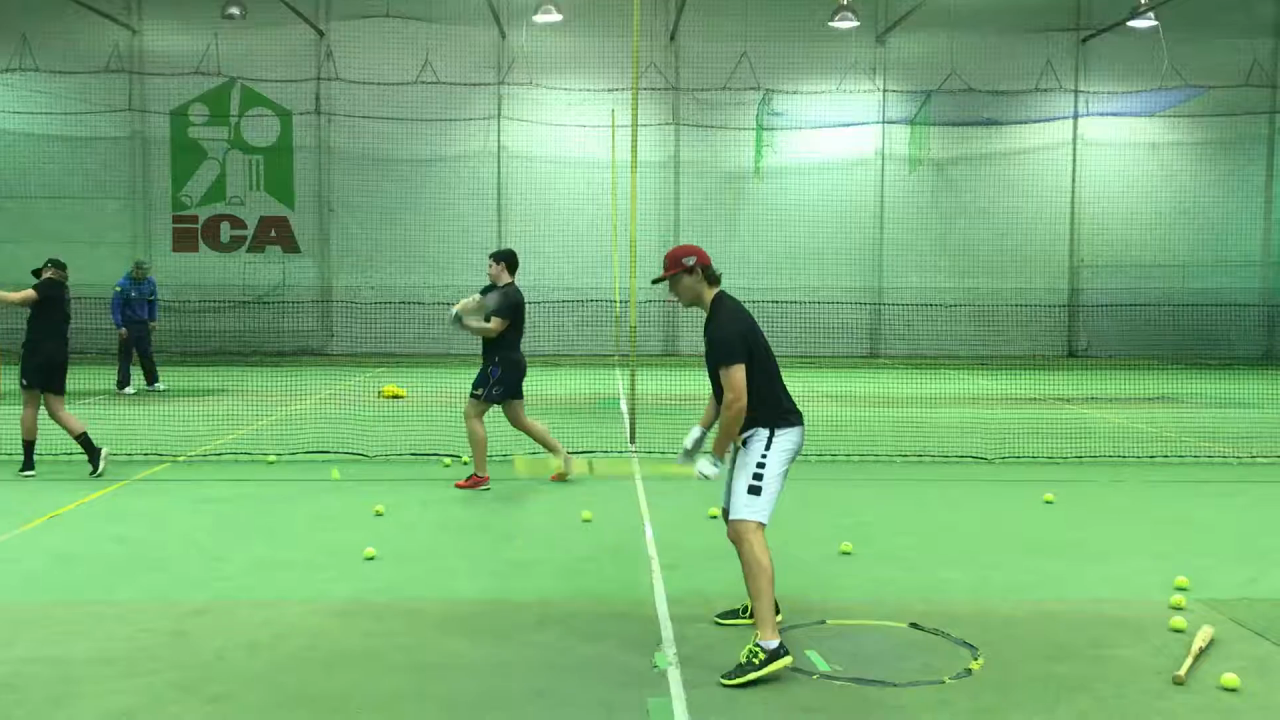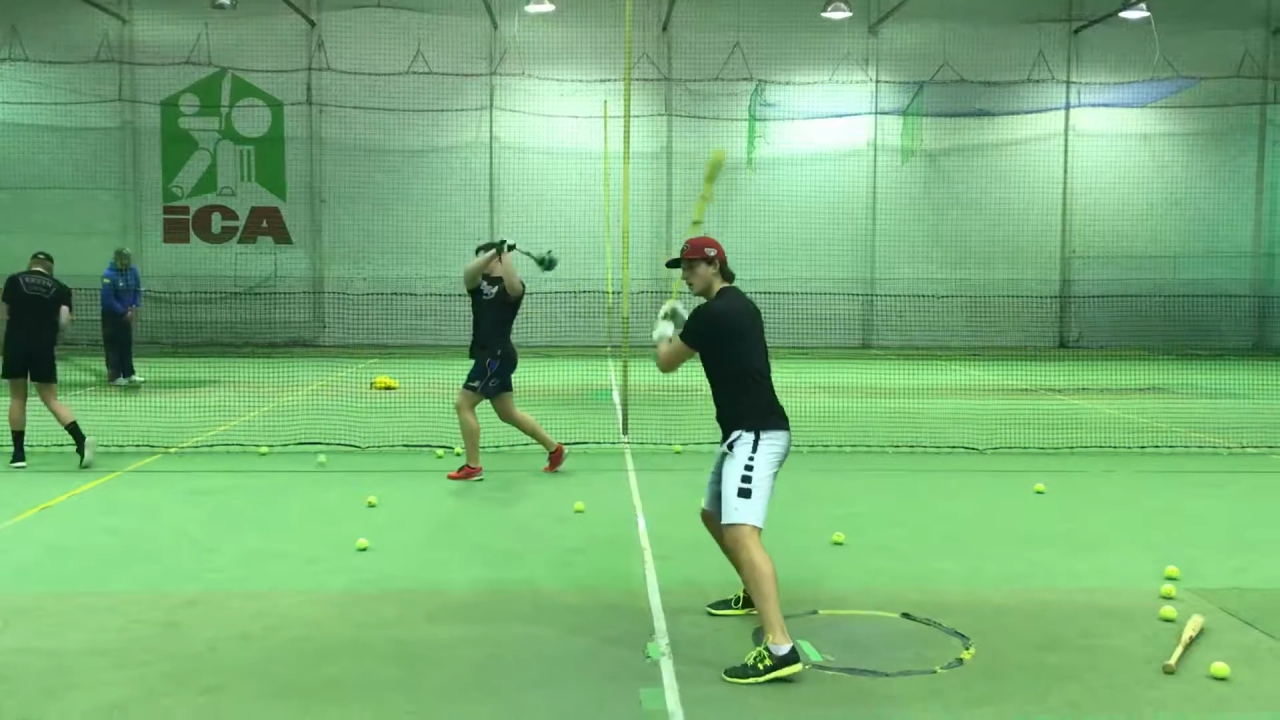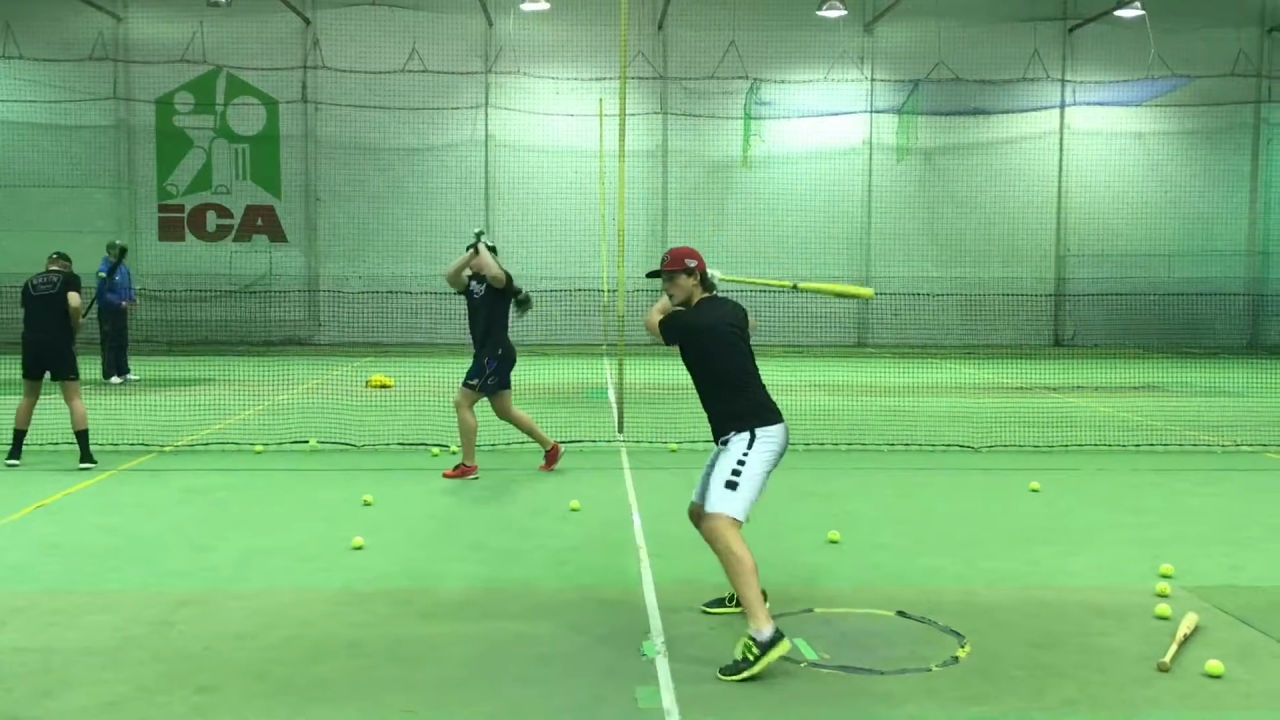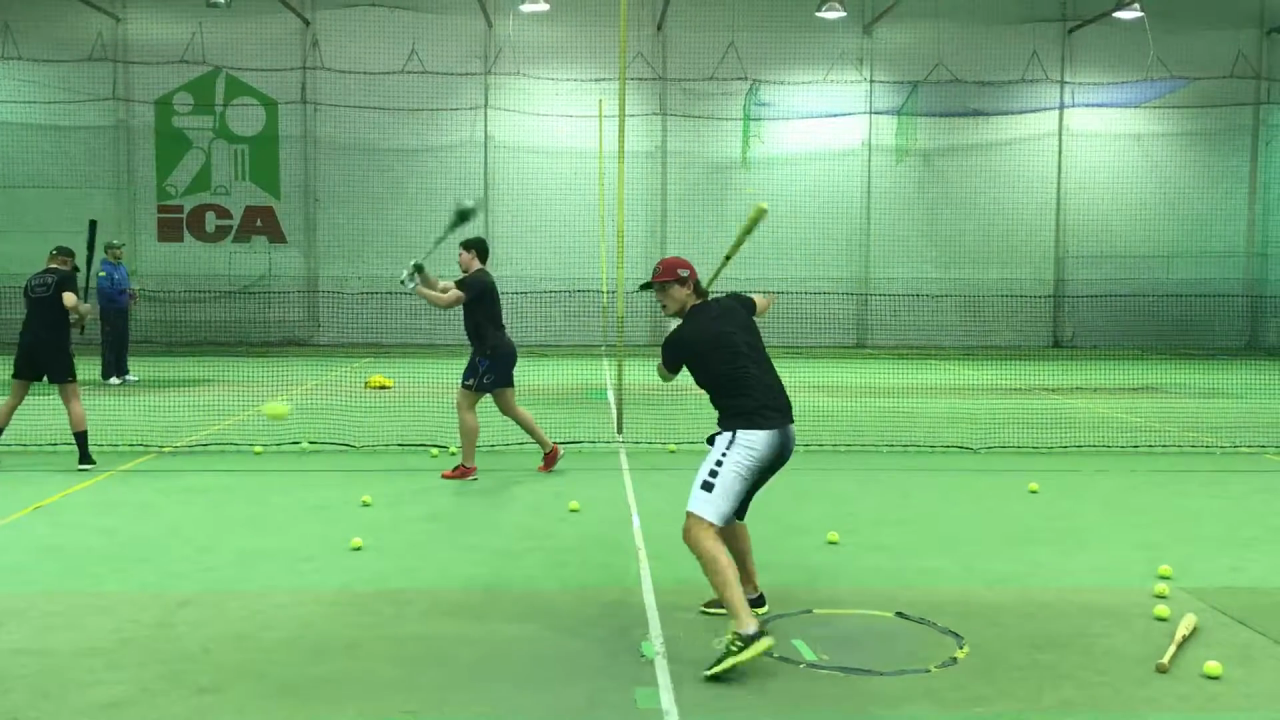
dt=0.4s
person 1, frame 1
left shoulder: (724, 325)
right shoulder: (723, 312)
left elbow: (737, 400)
left wrist: (716, 456)
right wrist: (700, 431)
left hip: (772, 432)
right hip: (763, 430)
left knee: (745, 529)
right knee: (734, 516)
left ankle: (769, 644)
right ankle: (763, 603)
person 1, frame 2
left shoulder: (712, 313)
right shoulder: (739, 305)
left elbow: (665, 360)
left wrist: (663, 334)
right wrist: (682, 325)
left hip: (756, 436)
right hip: (749, 432)
left knee: (740, 534)
right knee: (713, 516)
left ankle: (779, 649)
right ankle: (754, 595)
person 1, frame 3
left shoulder: (689, 323)
right shoulder: (730, 309)
left elbow: (652, 321)
left wrist: (671, 301)
right wrist: (683, 298)
left hip: (752, 435)
right hip: (744, 433)
left knee: (719, 526)
right knee: (701, 512)
left ankle: (764, 634)
right ankle: (748, 592)
person 1, frame 4
left shoulder: (680, 339)
right shoulder: (733, 306)
left elbow: (665, 375)
right elbow: (764, 302)
left hip: (746, 434)
right hip: (781, 433)
left knee: (698, 530)
right knee: (723, 513)
left ankle: (746, 629)
right ankle: (750, 593)
person 2, frame 1
left shoulder: (510, 296)
right shoulder: (493, 291)
left elbow: (493, 330)
right elbow: (470, 303)
left wrist: (465, 323)
right wrist: (458, 311)
left hip: (501, 364)
right hip: (509, 363)
left knee: (472, 413)
right knee: (519, 420)
left ankle: (480, 476)
right ankle: (563, 458)
person 2, frame 2
left shoulder: (514, 287)
right shoulder: (479, 281)
left elbow: (513, 286)
right elbow: (469, 273)
left wrist: (505, 253)
right wrist: (493, 253)
left hip: (497, 355)
right hip: (489, 356)
left knee: (463, 404)
right knee: (507, 413)
left ankle: (473, 467)
right ankle: (554, 448)
person 2, frame 3
left shoulder: (501, 280)
right shoulder: (470, 282)
left elbow: (496, 275)
right elbow: (450, 276)
left wrist: (482, 247)
right wrist: (473, 251)
left hip: (496, 353)
right hip: (489, 354)
left knee: (462, 402)
right knee: (504, 410)
left ankle: (468, 465)
right ankle: (551, 447)
person 2, frame 4
left shoulder: (478, 280)
right shoulder: (472, 280)
left elbow: (444, 302)
right elbow: (438, 287)
left wrist: (416, 288)
right wrist: (421, 275)
left hip: (491, 351)
right hip: (499, 350)
left knee: (465, 403)
right knee: (508, 406)
left ankle: (468, 466)
right ankle: (550, 449)
person 3, frame 1
left shoulder: (52, 284)
right shoulder: (58, 293)
left elbow: (18, 298)
right elbow: (26, 301)
left hip: (38, 351)
right hip: (58, 355)
left knee: (30, 407)
right knee: (57, 411)
left ankle: (28, 462)
right ankle: (93, 452)
person 3, frame 2
right shoulder: (61, 289)
right elbow: (64, 322)
right hip: (44, 345)
right knee: (51, 399)
left ankle: (18, 453)
right ankle: (80, 440)
person 3, frame 3
left shoulder: (30, 283)
right shoulder: (70, 278)
left elbow: (30, 312)
right elbow: (74, 305)
right wrist: (76, 325)
left hip: (31, 342)
right hip: (60, 343)
left knee: (29, 398)
right knee: (74, 398)
left ankle: (15, 451)
right ankle: (85, 454)
person 3, frame 4
left shoulder: (31, 281)
right shoulder: (66, 277)
right elbow: (70, 303)
left wrist: (70, 323)
right wrist: (83, 312)
left hip: (28, 344)
right hip: (55, 345)
right knee: (72, 401)
right ankle: (84, 456)
